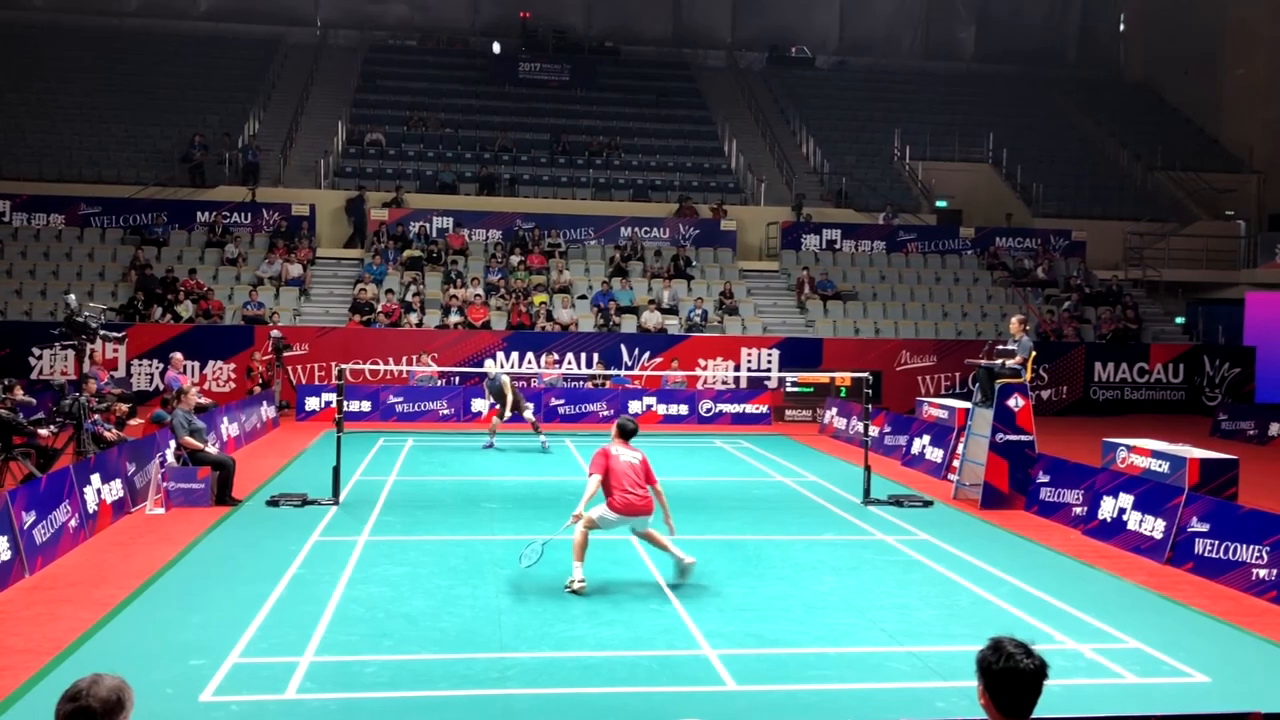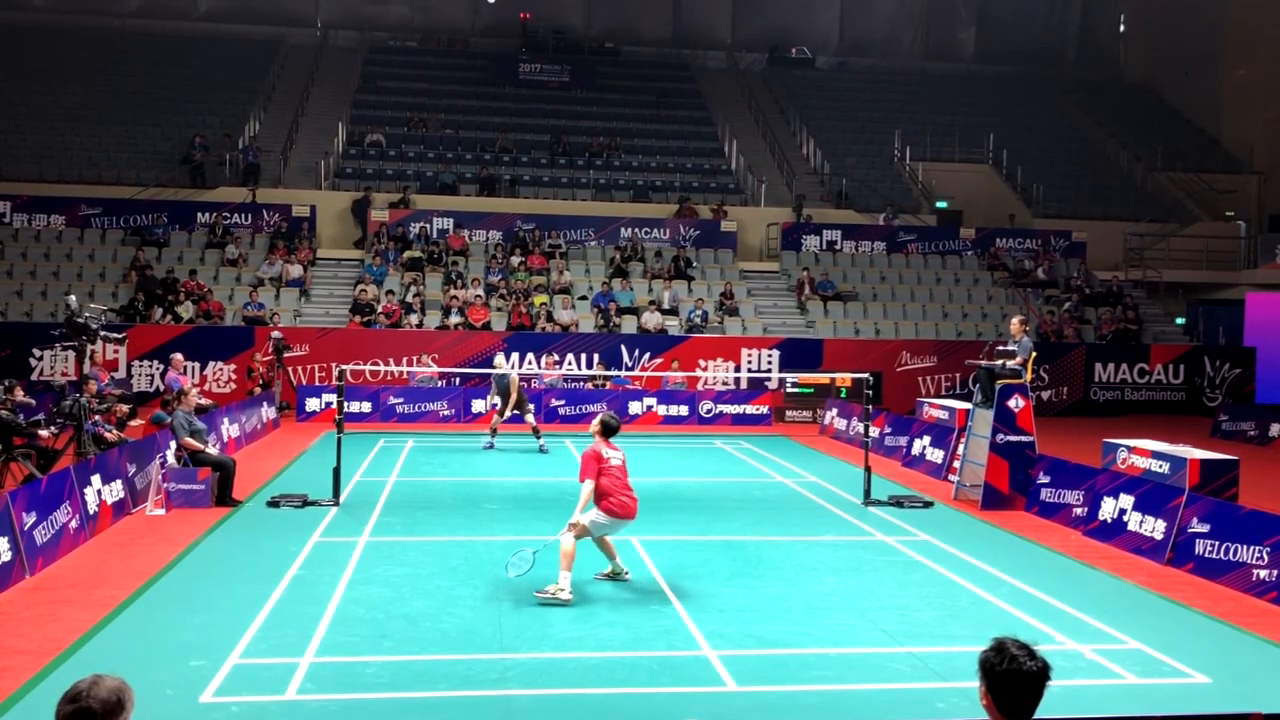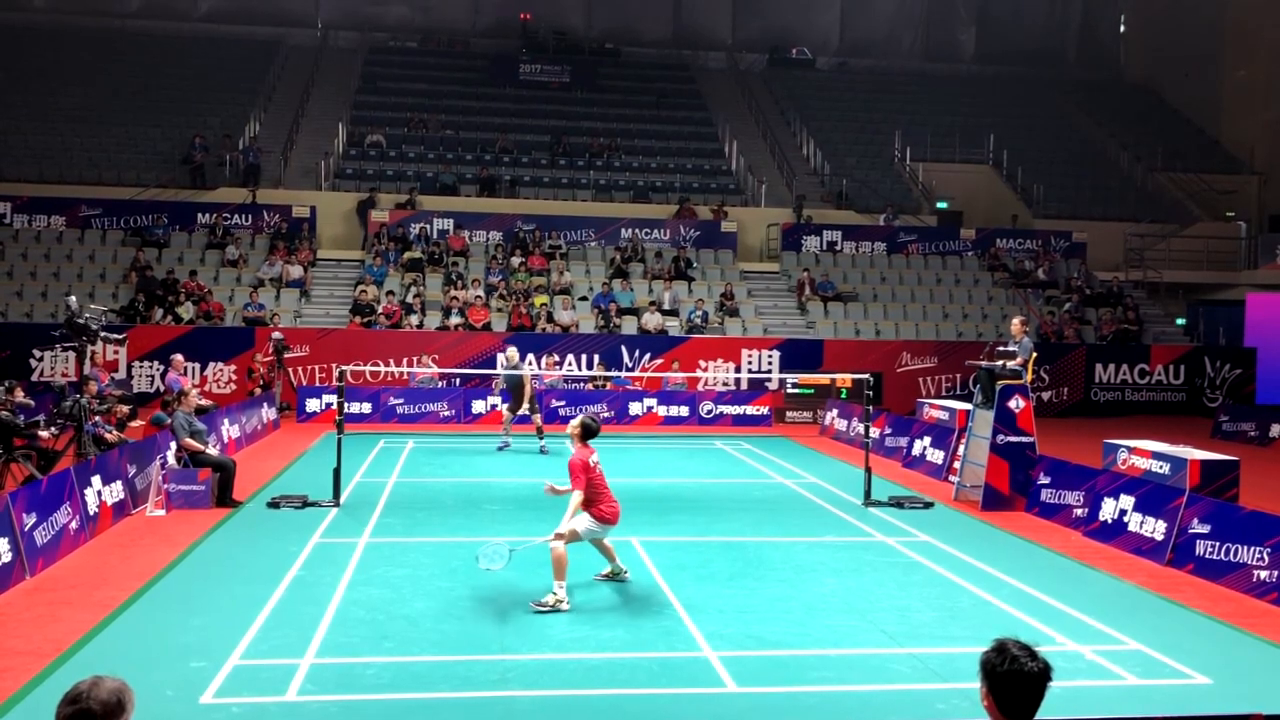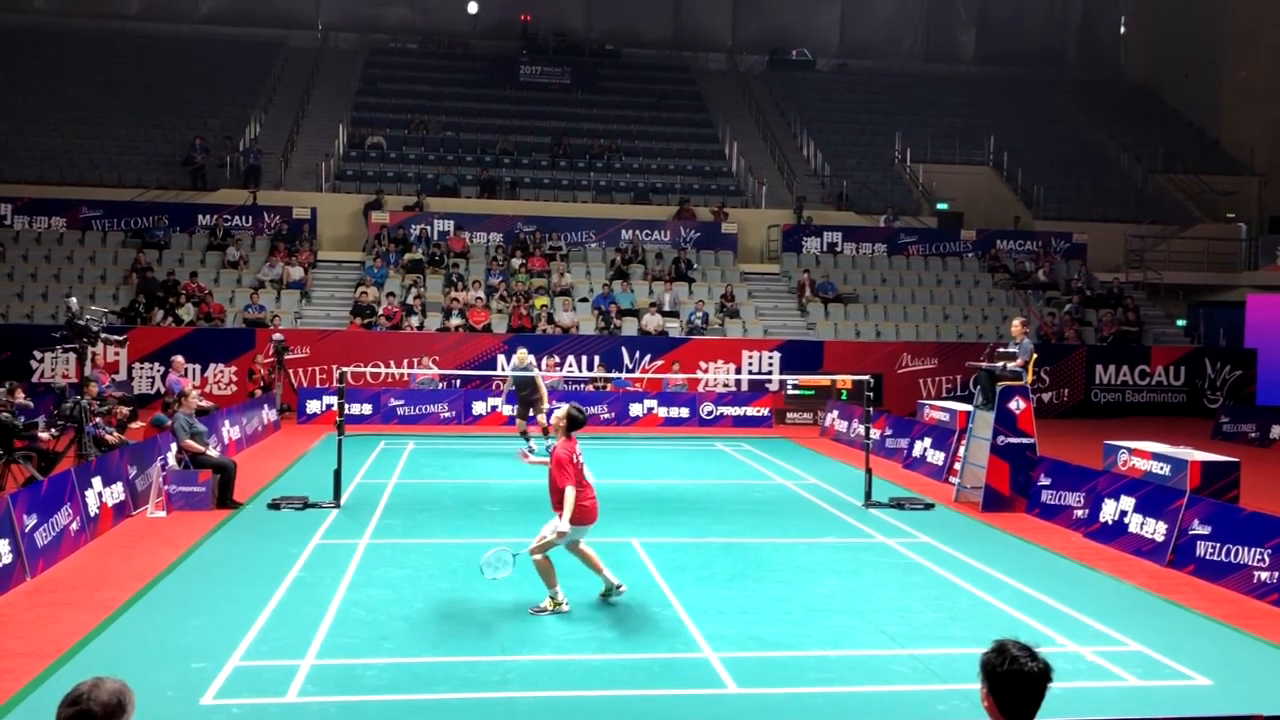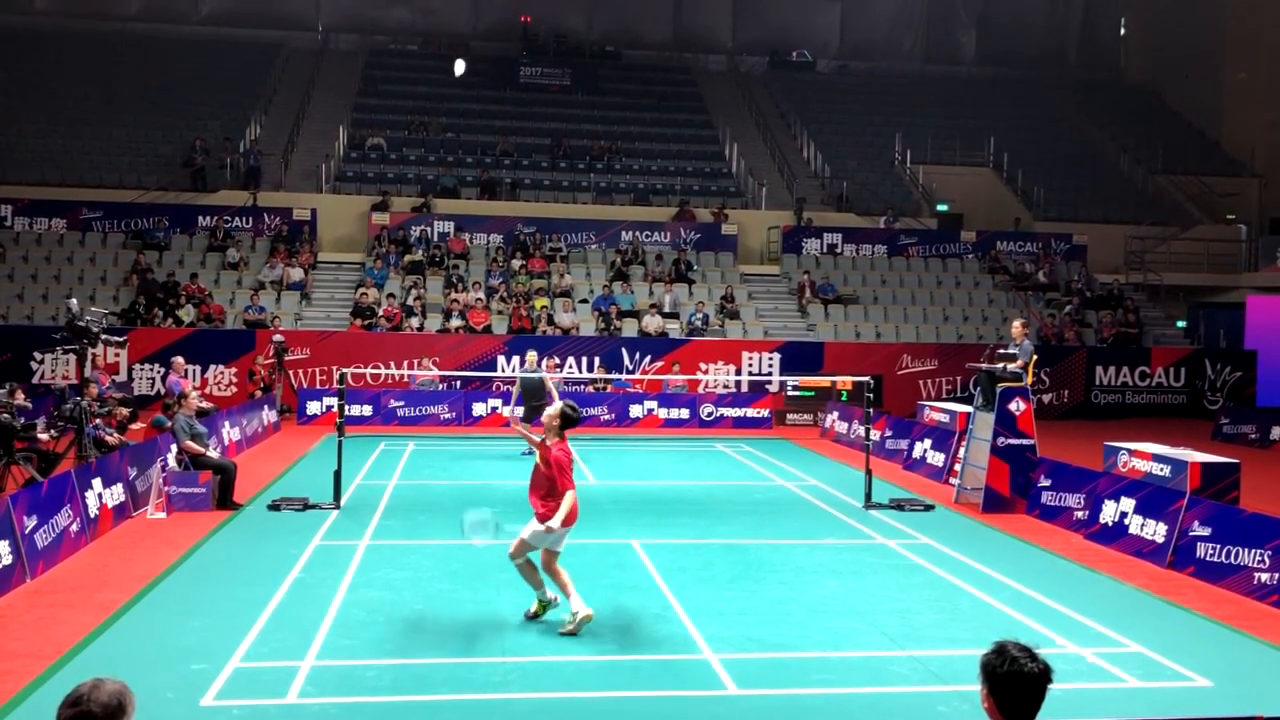
dt=0.7s
person 1, frame 1
left shoulder: (605, 451)
right shoulder: (639, 455)
left elbow: (596, 480)
right elbow: (657, 488)
left wrist: (581, 506)
right wrist: (667, 516)
left hip: (620, 506)
right hip: (645, 507)
left knee: (582, 526)
right knee: (641, 531)
left ankle: (577, 578)
right ankle: (681, 557)
person 1, frame 2
left shoulder: (592, 452)
right shoulder: (618, 452)
left elbow: (589, 485)
left wrist: (577, 514)
left hip: (613, 509)
right hip: (630, 508)
left knee: (569, 535)
right knee: (596, 531)
left ankle: (562, 588)
right ankle: (618, 569)
person 1, frame 3
left shoulder: (577, 459)
right shoulder: (589, 452)
left elbow: (579, 494)
left wrist: (564, 524)
right wrist: (562, 490)
left hip: (600, 514)
right hip: (610, 509)
left knee: (557, 540)
right knee: (594, 536)
left ankle: (559, 597)
right ankle: (618, 570)
person 1, frame 4
left shoulder: (561, 452)
right shoulder: (570, 442)
left elbow: (569, 488)
left wrist: (565, 521)
right wrist: (536, 461)
left hip: (576, 512)
right hip: (587, 507)
left knee: (537, 550)
right knee: (573, 545)
left ankle: (557, 600)
right ankle: (611, 582)
person 1, frame 5
left shoulder: (558, 454)
right shoulder: (551, 440)
left elbow: (570, 492)
right elbow: (541, 447)
left wrist: (557, 519)
right wrist: (523, 432)
left hip: (551, 515)
right hip: (554, 515)
left knee: (516, 553)
right knee: (549, 565)
left ankle: (545, 598)
right ankle: (579, 608)
